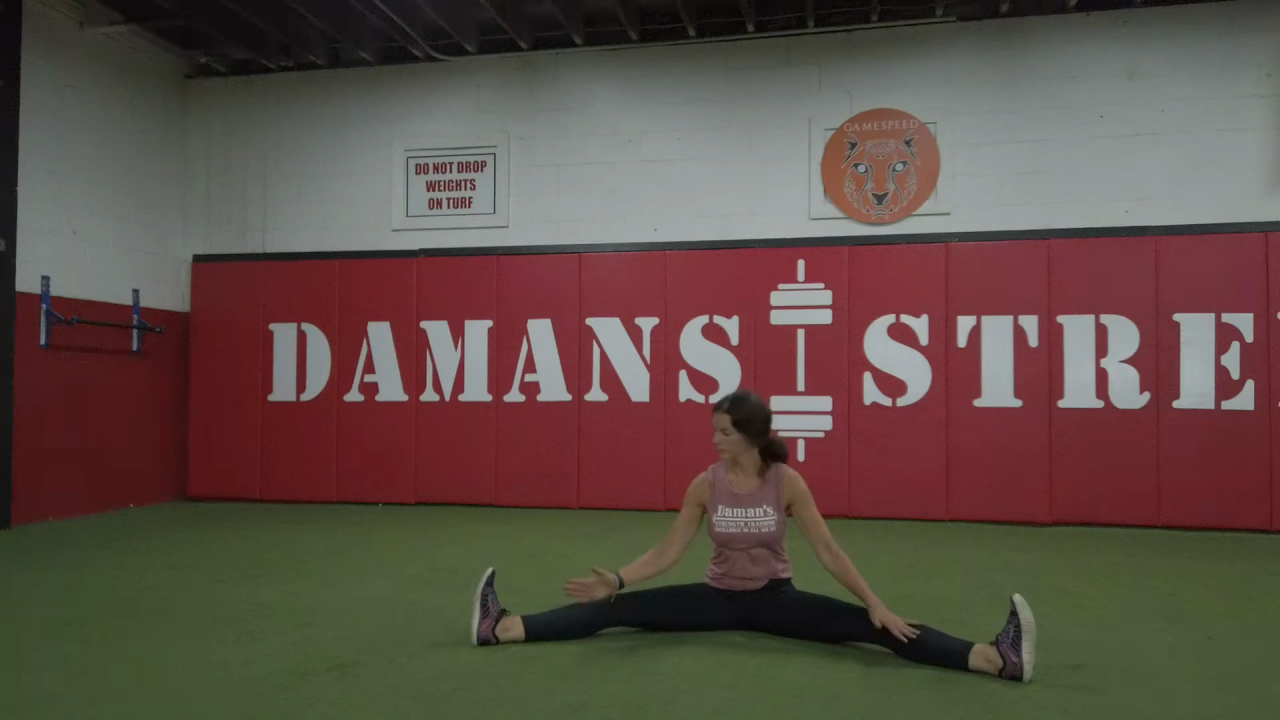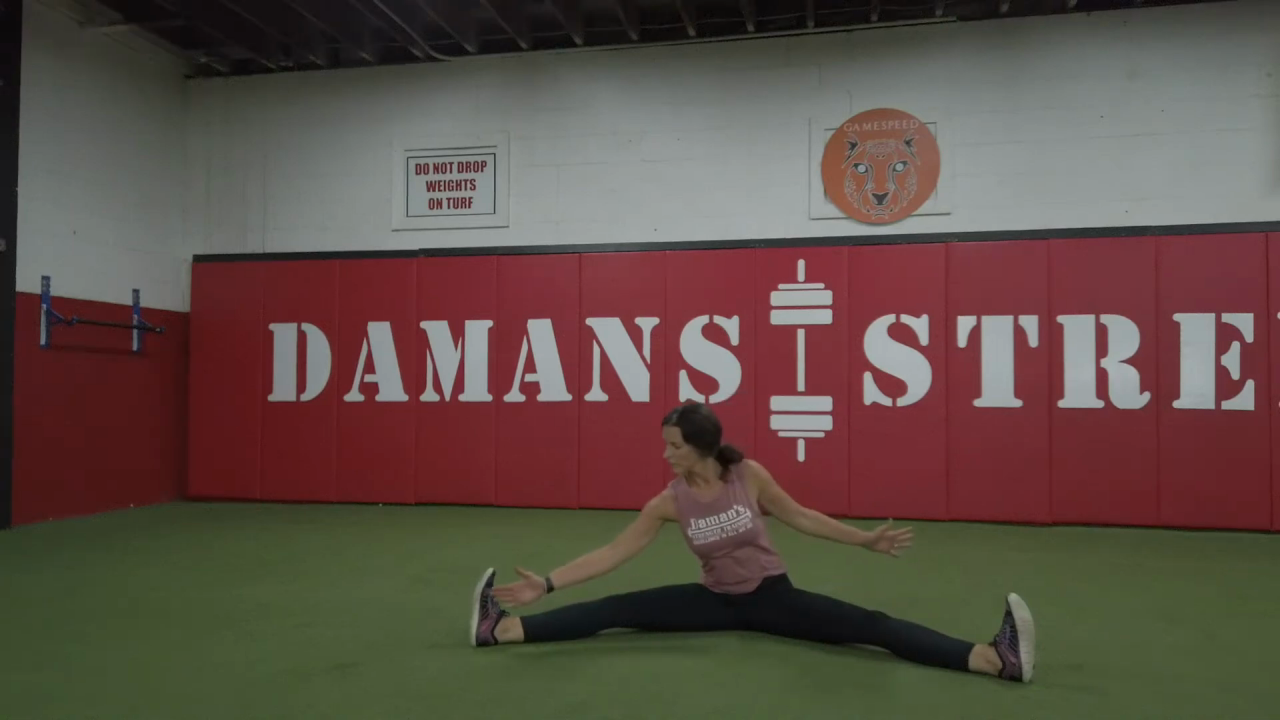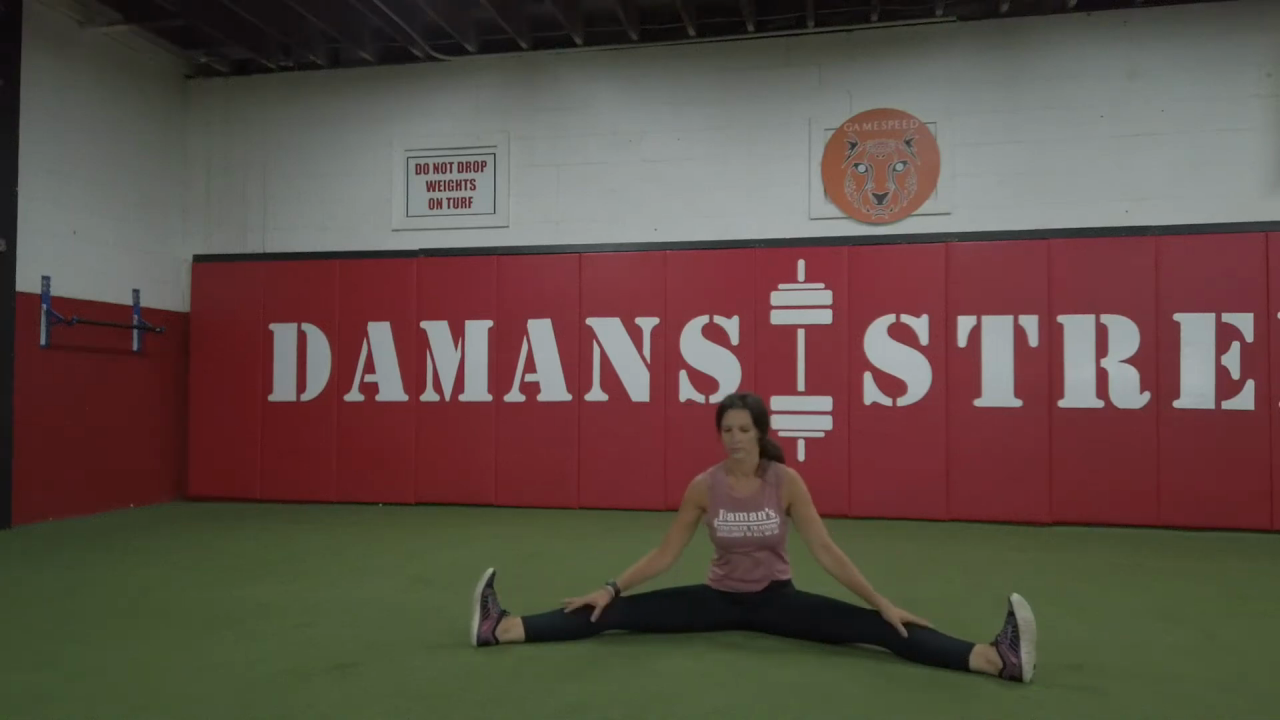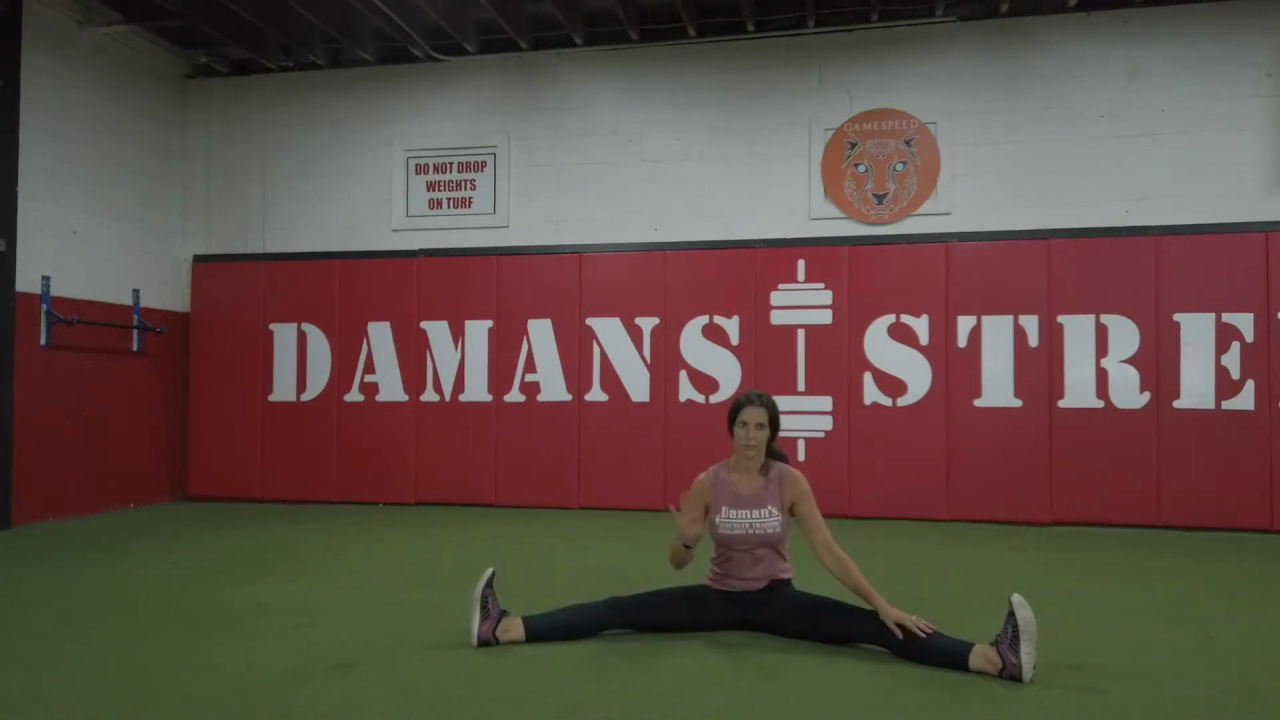
dt=1s
person 1, frame 1
left shoulder: (787, 482)
right shoulder: (705, 484)
left elbow: (827, 549)
right elbow: (668, 551)
left wrist: (875, 602)
right wrist: (614, 581)
left hip: (775, 597)
right hip: (720, 597)
left knee: (869, 626)
right knee: (619, 611)
left ankle: (997, 659)
right ankle: (502, 628)
person 1, frame 2
left shoulder: (750, 475)
right shoulder: (669, 501)
left elbow: (799, 516)
right elbow: (612, 553)
left wrist: (865, 540)
right wrist: (545, 584)
left hip: (771, 595)
right hip: (716, 600)
left knee: (869, 626)
right knee: (615, 611)
left ankle: (997, 659)
right ankle: (500, 628)
person 1, frame 3
left shoulder: (786, 482)
right shoulder: (703, 486)
left elbow: (826, 551)
right elbow: (665, 552)
left wrist: (884, 603)
right wrist: (610, 589)
left hip: (776, 599)
right hip: (720, 598)
left knee: (872, 628)
right knee: (618, 615)
left ankle: (998, 659)
right ankle: (501, 627)
person 1, frame 4
left shoulder: (791, 482)
right shoulder: (706, 484)
left elbow: (829, 551)
right elbow: (680, 561)
left wrist: (884, 605)
right wrist: (686, 539)
left hip: (775, 598)
right hip: (719, 597)
left knee: (868, 627)
right knee: (619, 611)
left ankle: (997, 659)
right ankle: (501, 628)
